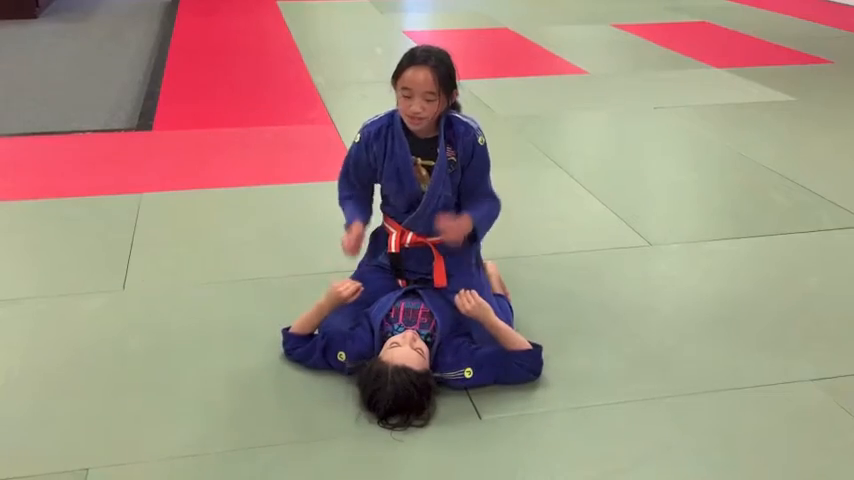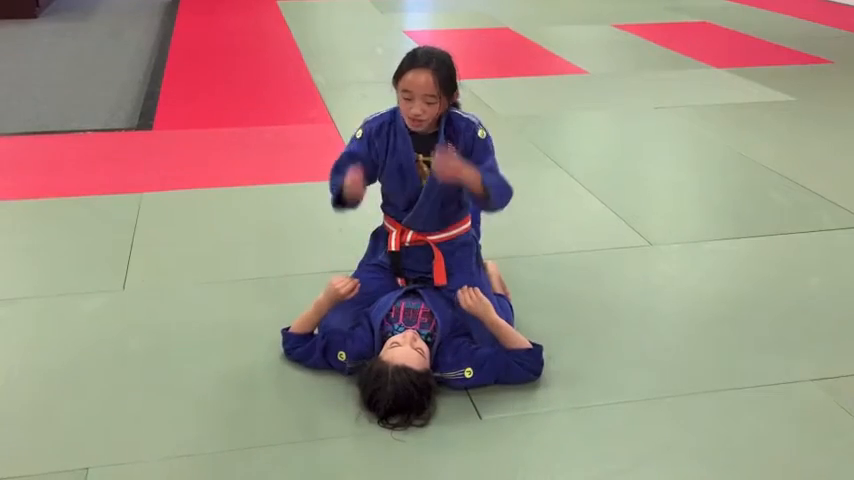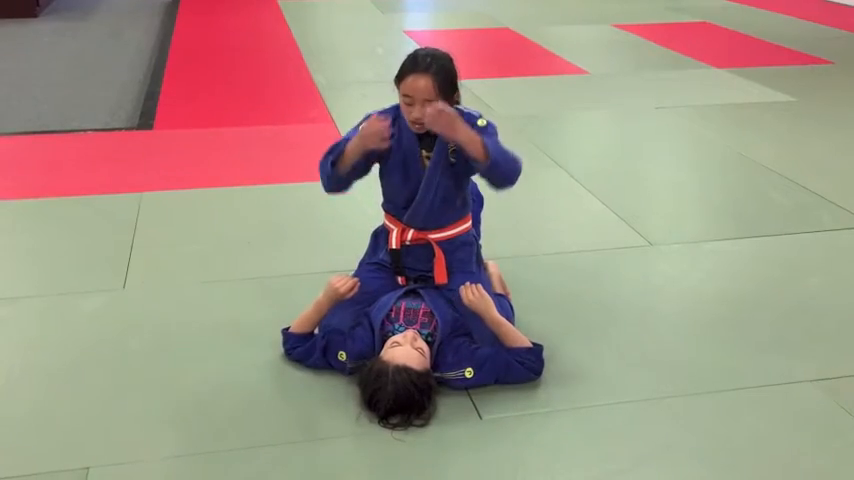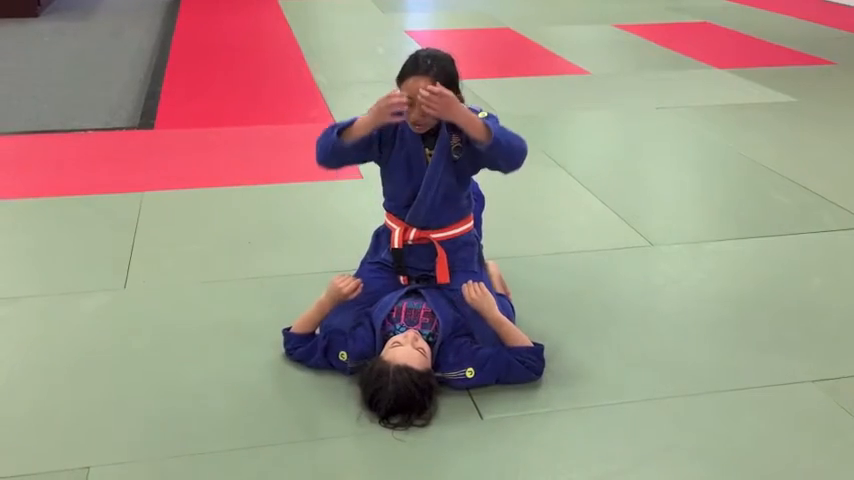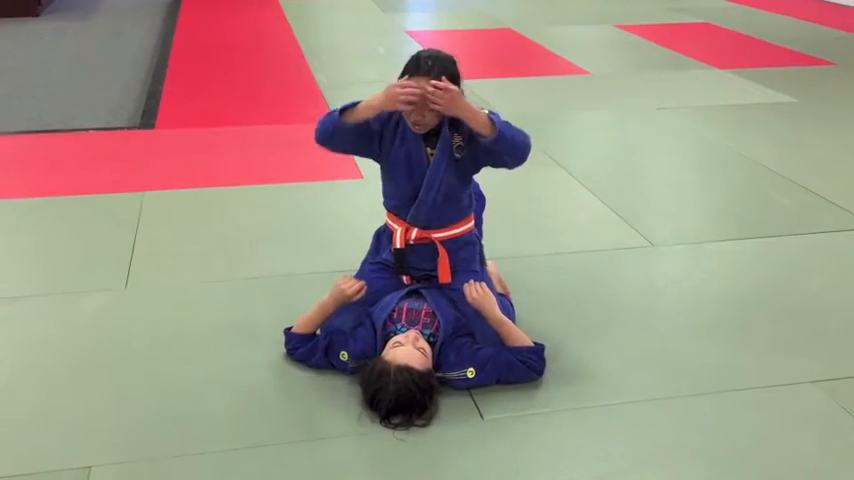
dt=0.1s
person 1, frame 1
left shoulder: (467, 137)
right shoulder: (374, 136)
left elbow: (482, 198)
right elbow: (354, 189)
left wrist: (465, 225)
right wrist: (356, 223)
left hip: (452, 250)
right hip: (393, 246)
left ankle: (483, 275)
person 1, frame 2
left shoulder: (467, 131)
right shoulder: (378, 130)
left elbow: (497, 194)
right elbow: (341, 179)
left wrist: (466, 175)
right wrist: (350, 188)
left hip: (453, 249)
right hip: (394, 245)
left knee: (488, 338)
person 1, frame 3
left shoulder: (468, 125)
right shoulder: (382, 124)
left elbow: (507, 173)
right elbow: (332, 178)
left wrist: (461, 135)
right wrist: (359, 144)
left hip: (453, 248)
right hip: (395, 244)
left knee: (490, 337)
person 1, frame 4
left shoulder: (466, 125)
right shoulder: (387, 126)
left elbow: (513, 155)
right elbow: (328, 153)
left wrist: (462, 116)
right wrist: (371, 120)
left hip: (454, 249)
right hip: (395, 245)
left knee: (497, 342)
right knee: (338, 334)
person 1, frame 5
left shoulder: (468, 126)
right shoulder: (387, 123)
left elbow: (518, 150)
right elbow: (328, 133)
left wrist: (466, 113)
right wrist: (377, 105)
left hip: (454, 250)
right hip: (396, 246)
left knee: (496, 339)
right knee: (339, 334)
person 2, frame 1
left shoulder: (358, 351)
right shoulder: (452, 363)
left elbow: (295, 343)
right elbow: (529, 362)
left wrist: (327, 303)
right wrist: (487, 318)
right ankle: (487, 272)
person 2, frame 2
left shoulder: (358, 351)
right shoulder: (452, 364)
left elbow: (295, 343)
right elbow: (530, 363)
left wrist: (326, 300)
right wrist: (488, 316)
right ankle: (488, 273)
person 2, frame 3
left shoulder: (358, 352)
right shoulder: (452, 365)
left elbow: (296, 343)
right elbow: (530, 362)
left wrist: (326, 299)
right wrist: (489, 314)
right ankle: (489, 273)
person 2, frame 4
left shoulder: (359, 350)
right shoulder: (454, 363)
left elbow: (296, 343)
right elbow: (531, 362)
left wrist: (328, 299)
right wrist: (491, 312)
person 2, frame 5
left shoulder: (360, 351)
right shoulder: (455, 364)
left elbow: (298, 342)
right elbow: (531, 362)
left wrist: (331, 301)
right wrist: (492, 312)
